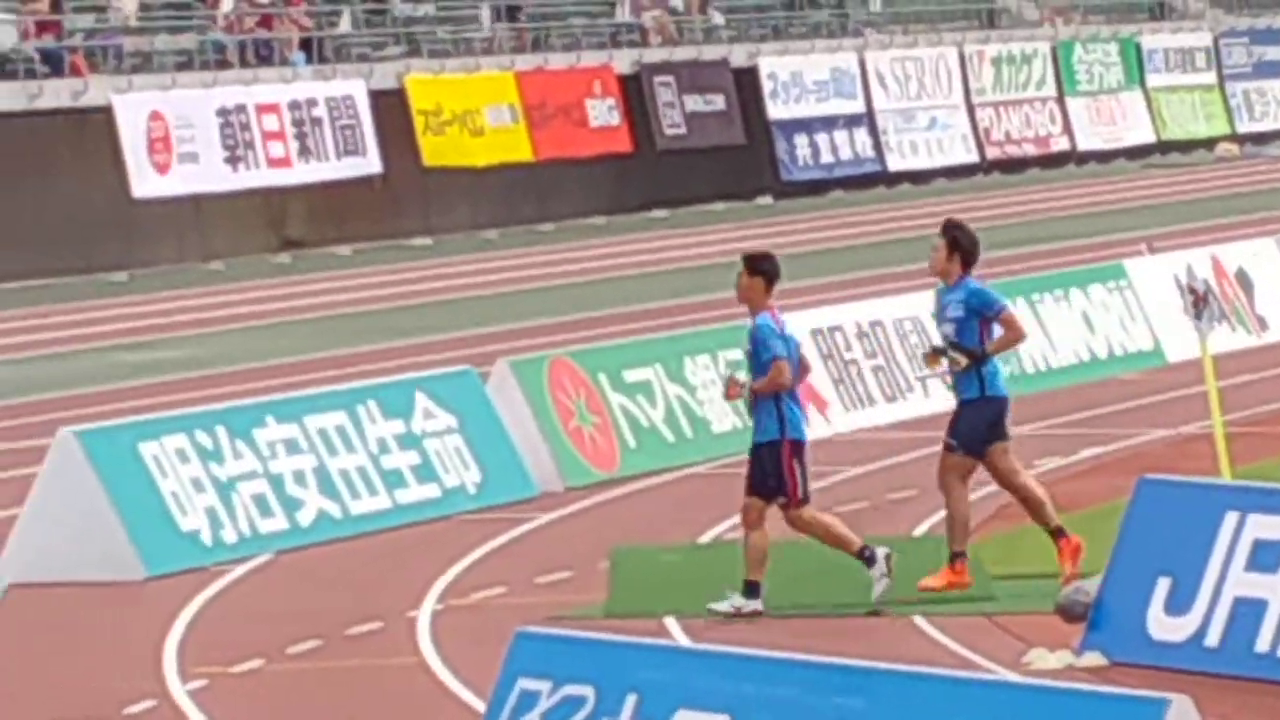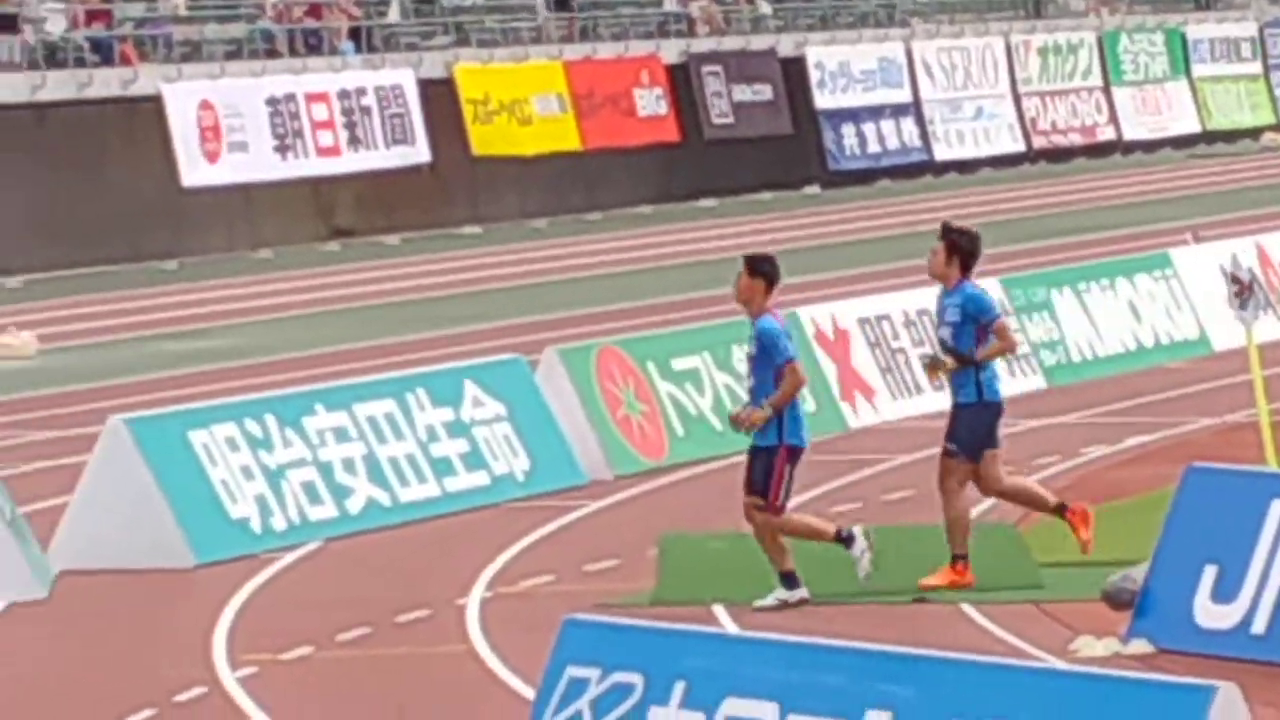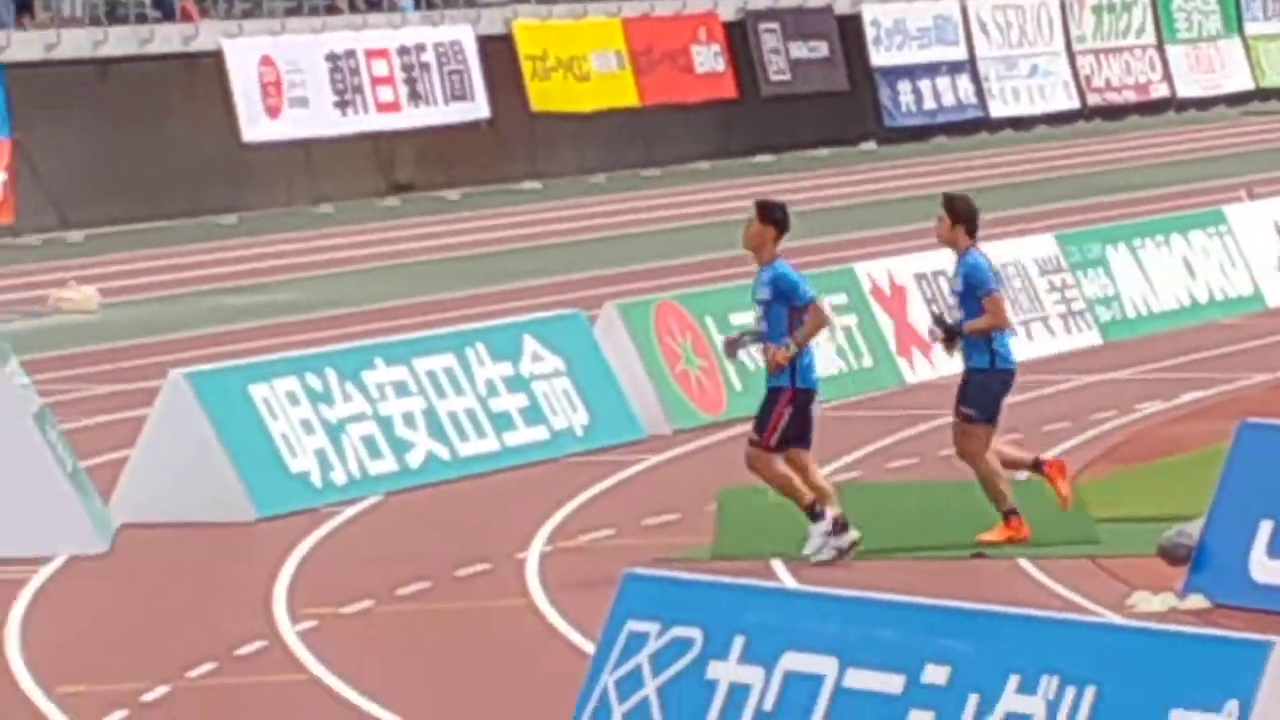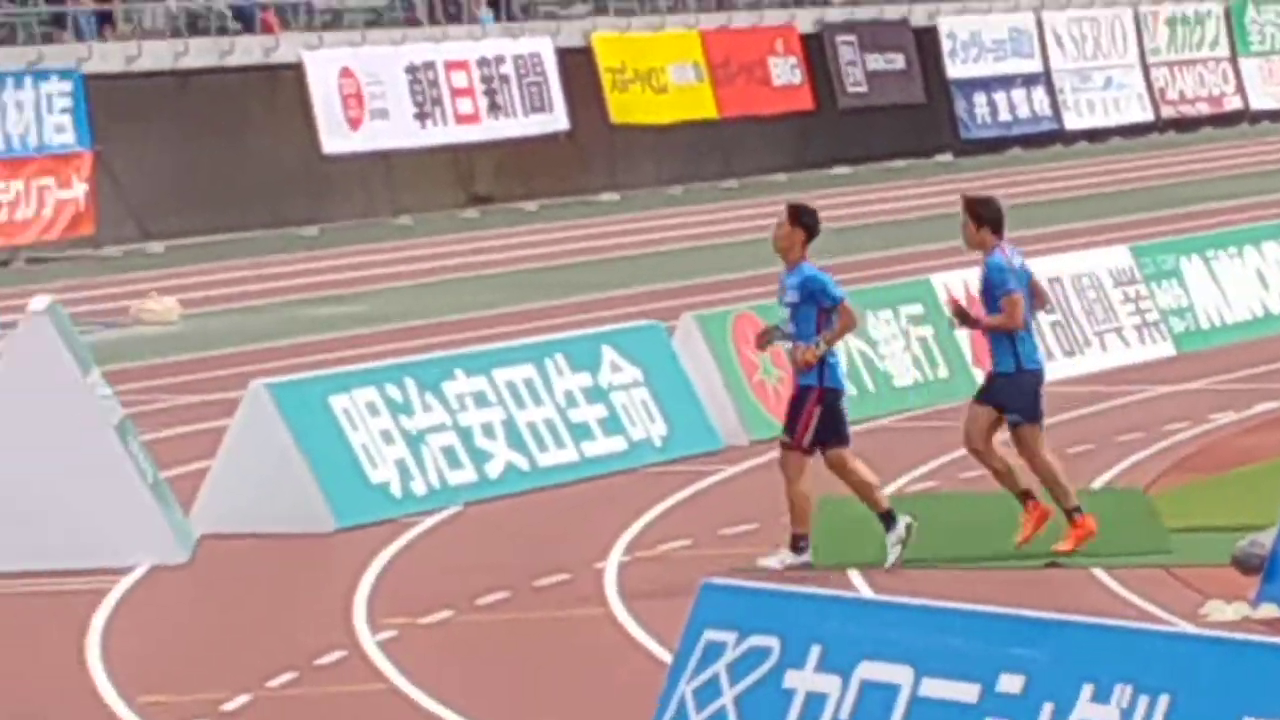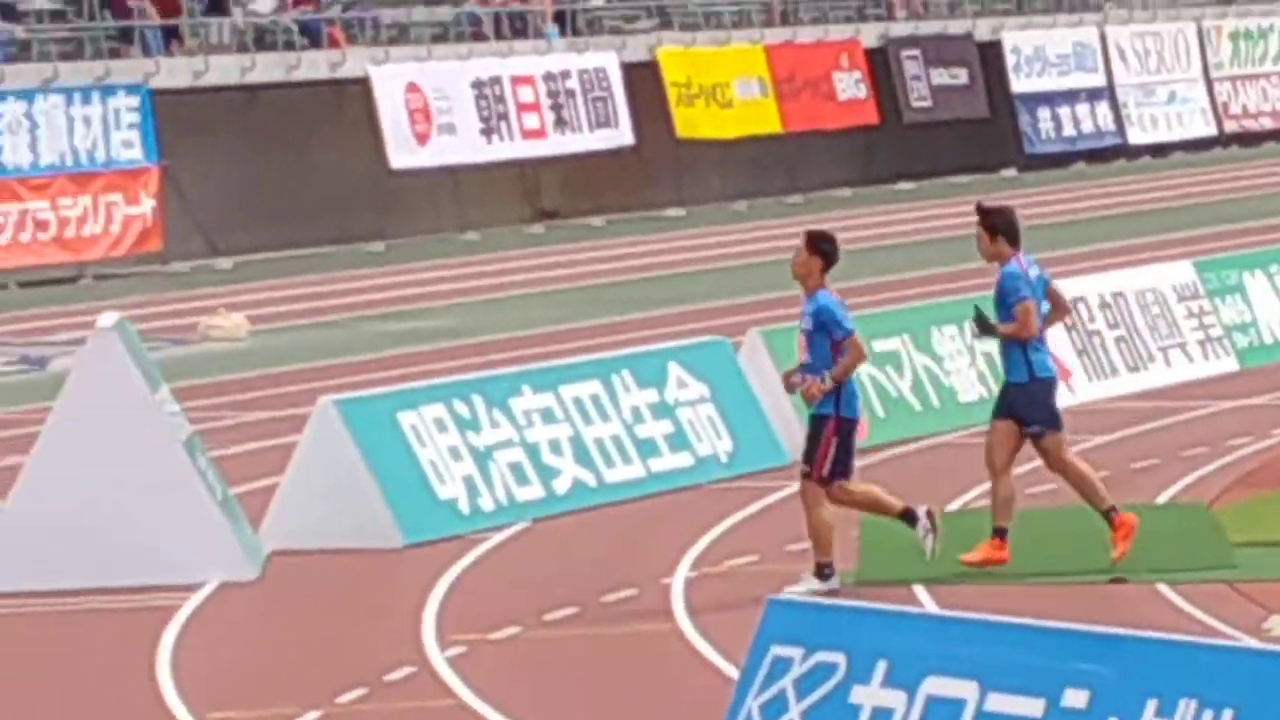
dt=0.1s
person 1, frame 1
left shoulder: (975, 292)
right shoulder: (944, 294)
left elbow: (1016, 332)
left wrist: (977, 354)
right wrist: (939, 353)
left hip: (982, 396)
right hip: (973, 397)
left knee: (950, 479)
right knee: (1009, 476)
left ankle: (957, 568)
right ankle: (1064, 541)
person 1, frame 2
left shoulder: (972, 296)
right shoulder: (947, 297)
left elbow: (1009, 343)
left wrist: (970, 359)
right wrist: (940, 361)
left hip: (978, 402)
right hip: (968, 401)
left knee: (950, 483)
right knee: (991, 482)
left ankle: (959, 568)
right ankle: (1070, 513)
person 1, frame 3
left shoulder: (975, 266)
right shoulder: (966, 262)
left elbow: (1000, 319)
left wrist: (958, 330)
right wrist: (954, 333)
left hip: (991, 367)
right hip: (980, 367)
left knee: (973, 448)
right knee: (968, 447)
left ankle: (1013, 524)
right ankle: (1046, 467)
person 1, frame 4
left shoulder: (997, 265)
right shoulder: (1010, 256)
left elbow: (1015, 319)
right elbow: (1042, 299)
left wrist: (974, 322)
left hip: (1018, 368)
right hip: (1005, 368)
left knee: (1032, 453)
right knee: (974, 440)
left ankle: (1080, 522)
right ankle: (1032, 505)
person 1, frame 5
left shoulder: (1011, 276)
right shoulder: (1027, 267)
left elbow: (1026, 327)
right elbow: (1063, 309)
left wrist: (993, 330)
left hip: (1031, 380)
right hip: (1018, 380)
left knee: (1058, 459)
right knee: (996, 460)
left ankle: (1119, 522)
right ankle: (997, 544)
person 2, frame 1
left shoulder: (762, 325)
right shoulder: (773, 323)
left elbow: (779, 376)
right elbow: (803, 368)
left wrist: (744, 390)
left hip: (780, 432)
right hip: (768, 434)
left knee: (798, 514)
right knee: (751, 510)
left ankle: (873, 558)
right ankle: (750, 595)
person 2, frame 2
left shoulder: (768, 329)
right shoulder: (768, 326)
left elbow: (796, 380)
left wrist: (764, 411)
right wrist: (750, 409)
left hip: (780, 438)
right hip: (767, 438)
left knee: (770, 517)
right knee: (755, 512)
left ankle: (848, 537)
right ankle: (790, 585)
person 2, frame 3
left shoulder: (782, 275)
right shoulder: (767, 275)
left elbow: (820, 318)
left wrist: (788, 350)
right wrist: (743, 339)
left hip: (791, 381)
right hip: (787, 381)
left knee: (758, 457)
right knee: (797, 460)
left ankle: (818, 515)
right ankle: (839, 530)
person 2, frame 4
left shoulder: (811, 276)
right shoulder: (791, 276)
left elbow: (848, 318)
left wrist: (816, 349)
right wrist: (775, 333)
left hip: (817, 382)
right hip: (815, 382)
left knee: (791, 462)
right knee: (839, 460)
left ankle: (799, 547)
right ankle: (893, 523)
person 2, frame 5
left shoulder: (824, 305)
right shoulder: (813, 303)
left elbow: (857, 353)
left wrist: (825, 383)
right wrist: (800, 371)
left hip: (834, 412)
right hip: (830, 411)
left knee: (811, 490)
right knee: (836, 489)
left ankle: (824, 575)
right ankle: (914, 516)
